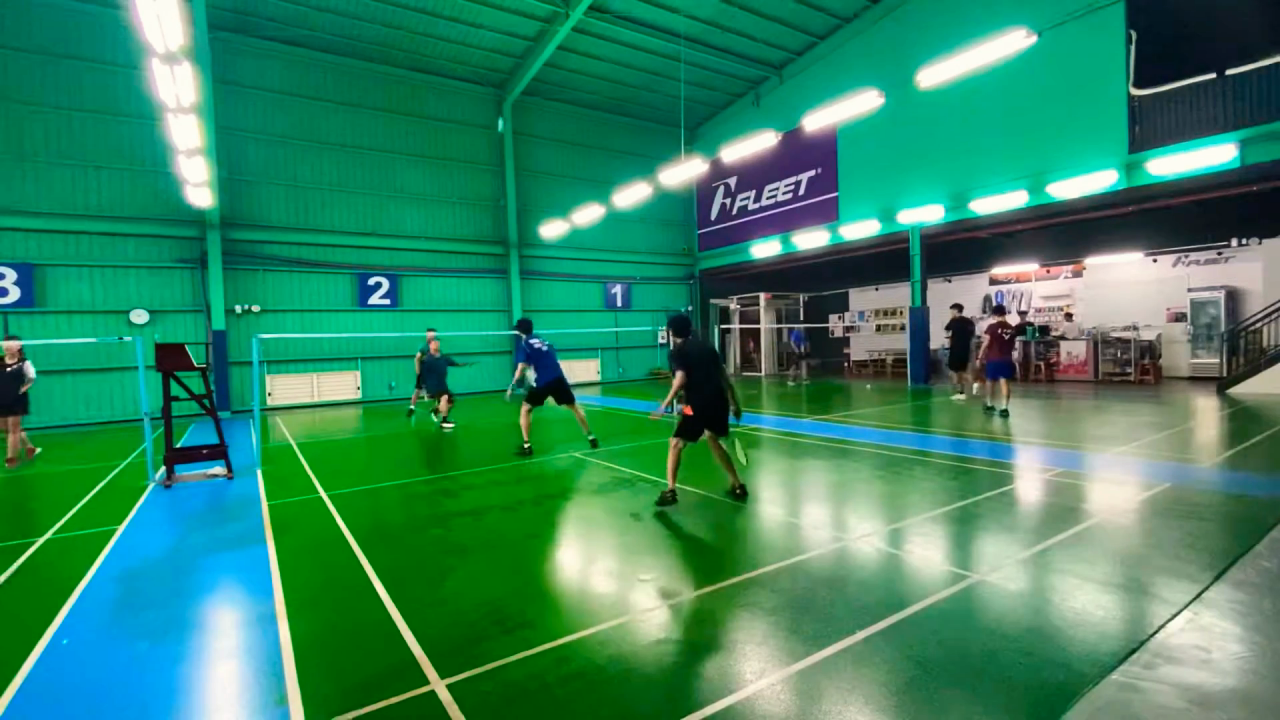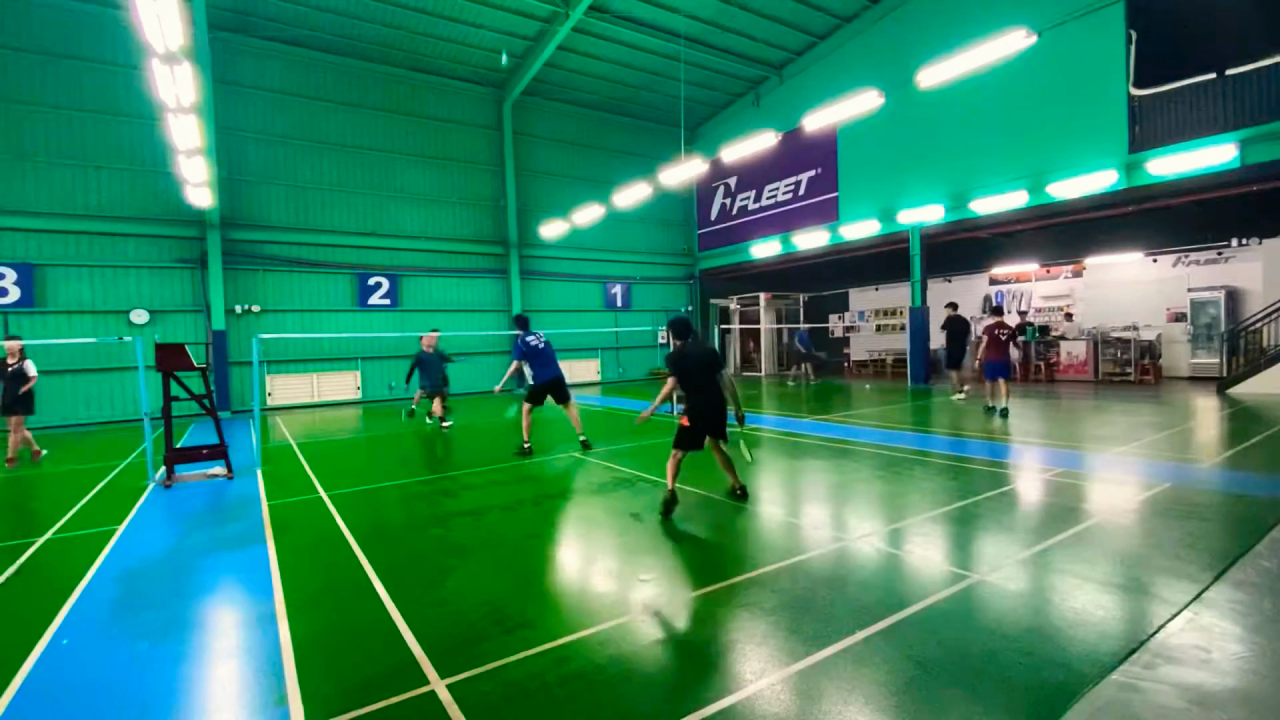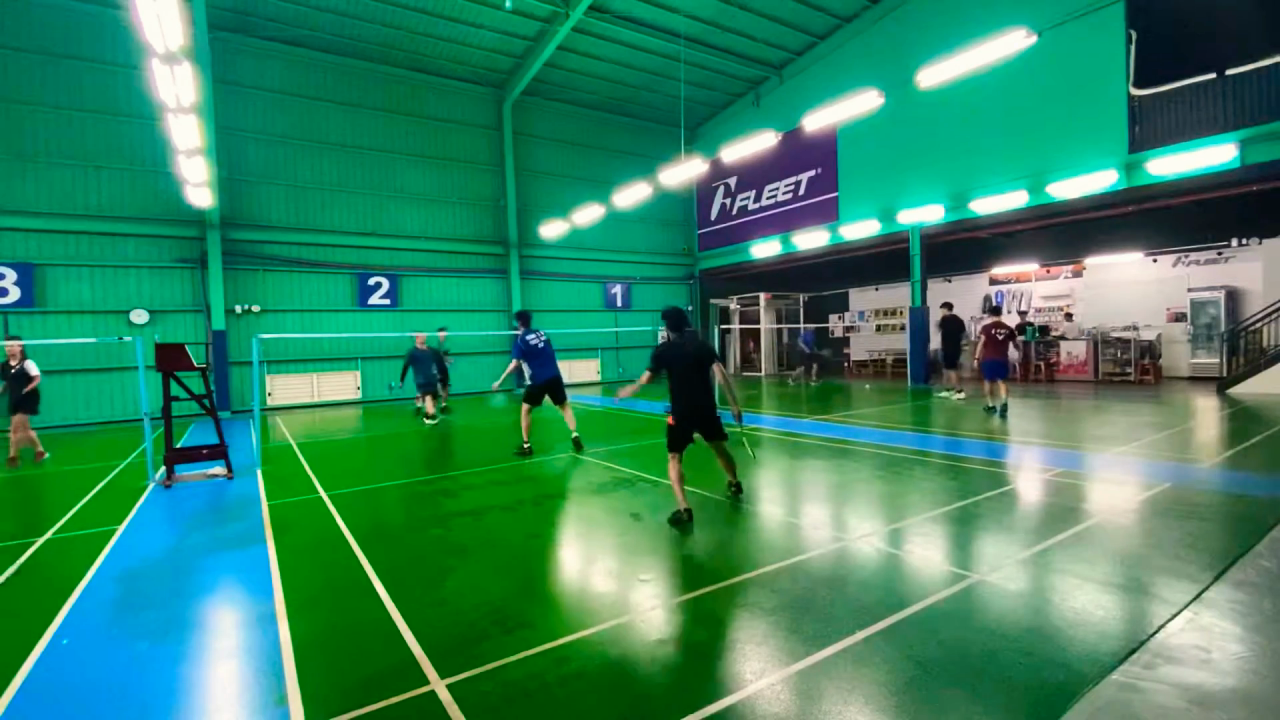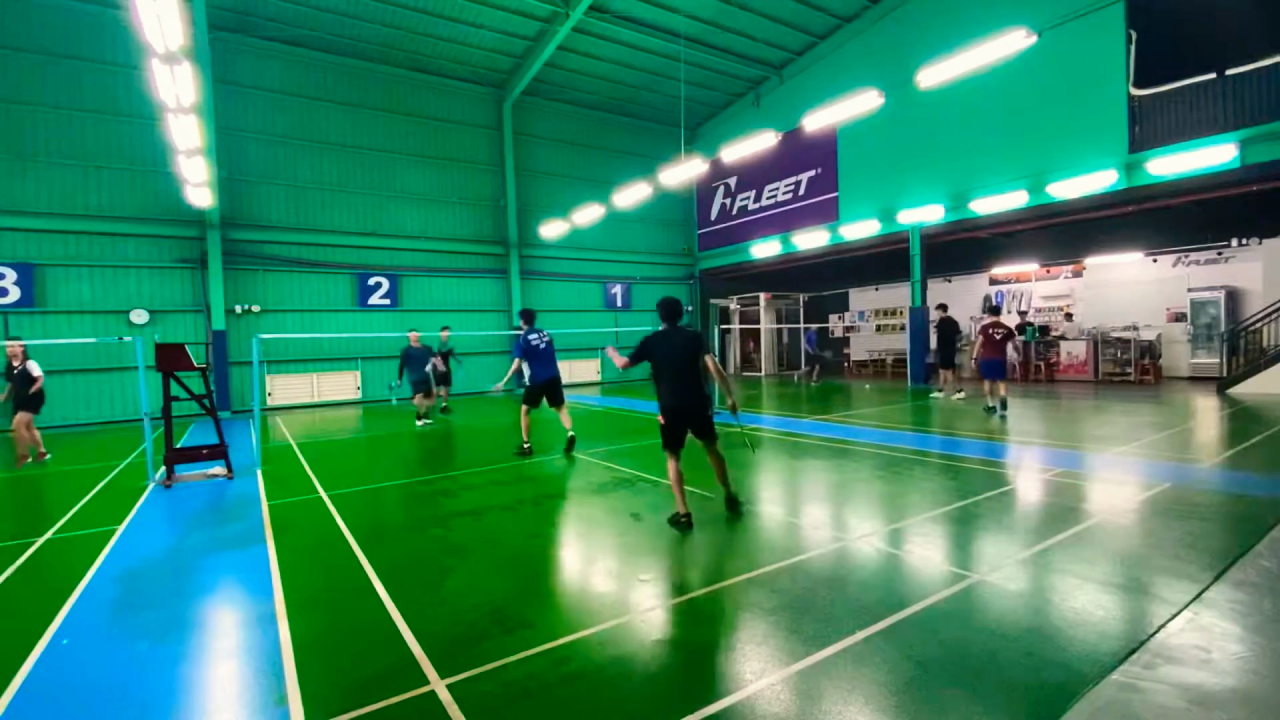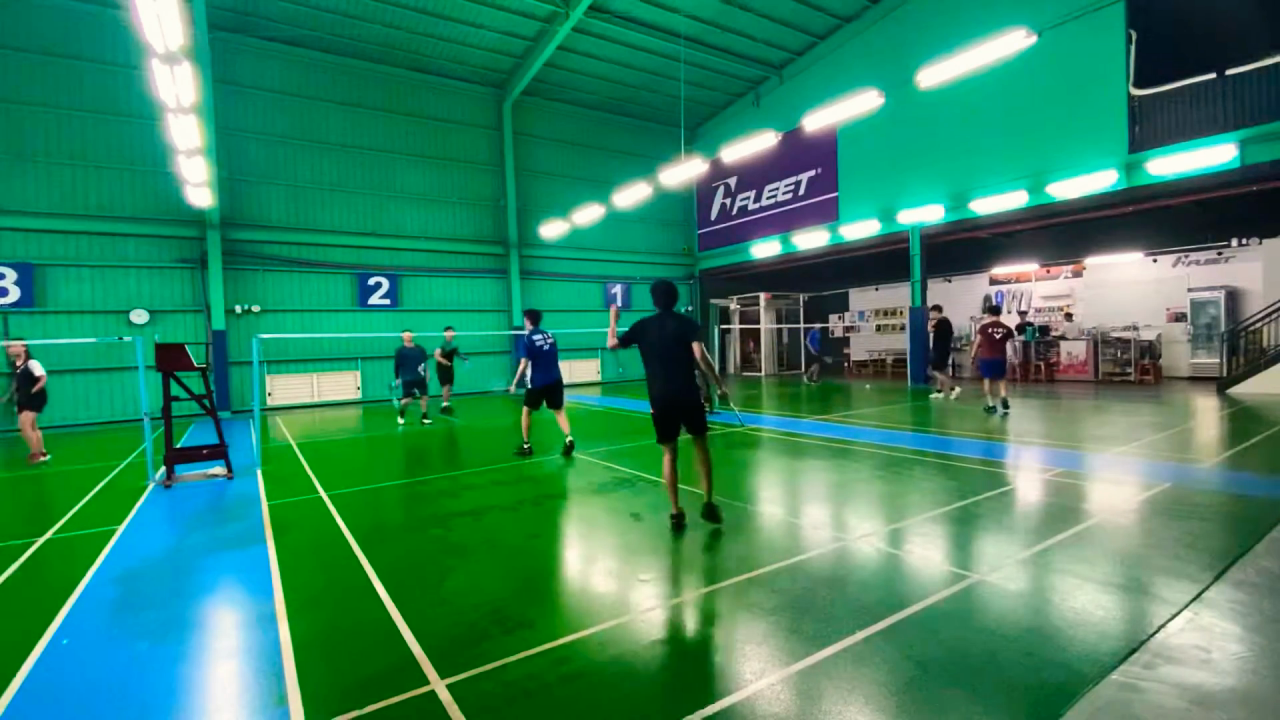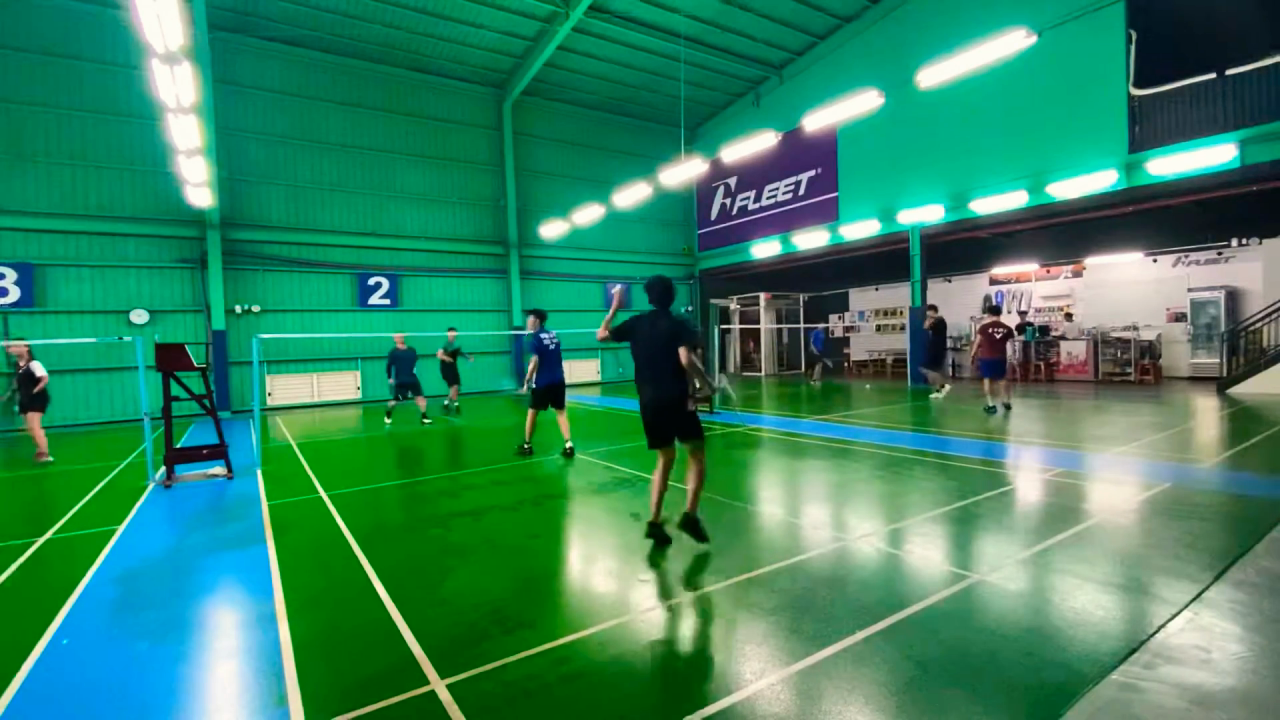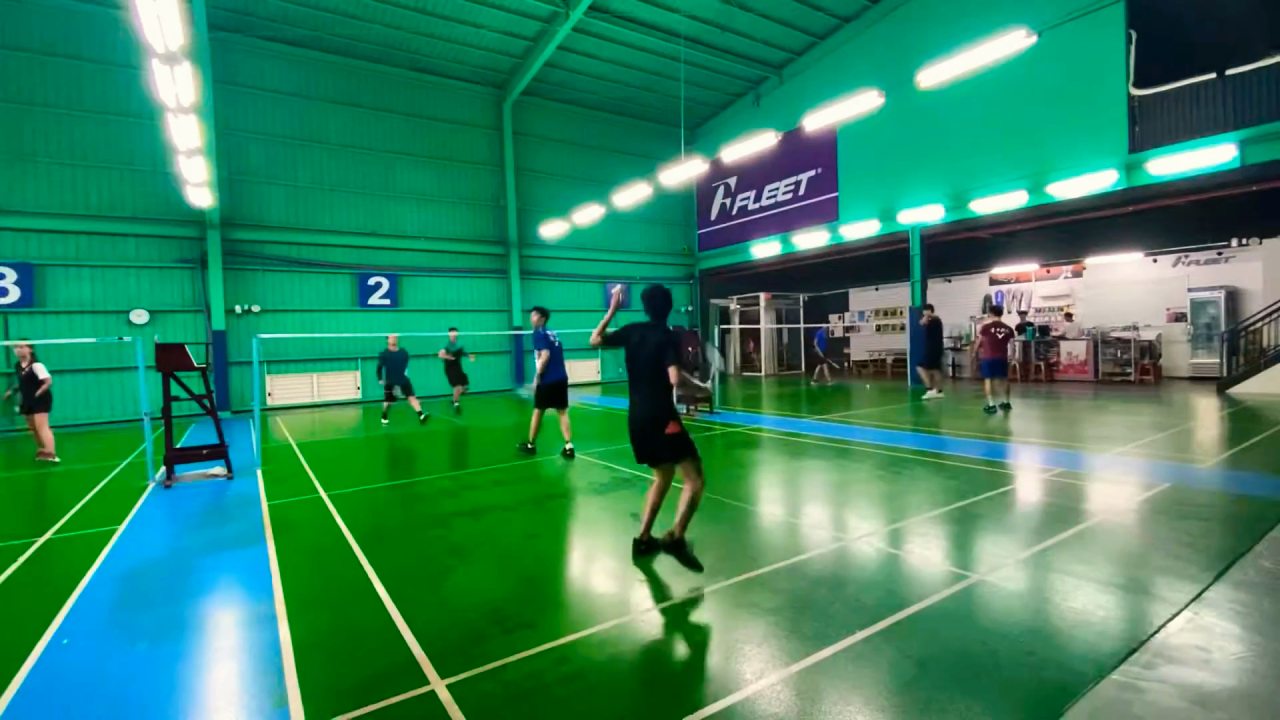
dt=0.1s
person 1, frame 1
left shoulder: (678, 351)
right shoulder: (706, 347)
left elbow: (681, 379)
right elbow: (724, 377)
left wrist: (665, 405)
right wrist: (734, 403)
left hip: (698, 403)
right hip: (720, 401)
left knee: (676, 445)
right knee: (713, 440)
left ankle: (670, 490)
right ankle: (737, 486)
person 1, frame 2
left shoulder: (676, 356)
right shoulder: (709, 351)
left elbow: (671, 385)
right elbow: (727, 381)
left wrist: (651, 409)
right wrist: (738, 408)
left hip: (695, 412)
right hip: (718, 409)
left knee: (677, 456)
right knee: (715, 446)
left ankle: (670, 492)
right ankle: (738, 487)
person 1, frame 3
left shoulder: (663, 349)
right shoulder: (702, 344)
left elbow: (647, 379)
right elbow: (720, 373)
left wrist: (629, 391)
right wrist: (734, 404)
left hip: (681, 410)
right hip: (706, 407)
left knee: (674, 459)
right knee: (718, 446)
left ankle: (683, 508)
right ankle: (734, 483)
person 1, frame 4
left shoulder: (652, 341)
right shoulder: (694, 337)
left elbow: (623, 364)
right elbow: (712, 366)
left wrist: (612, 354)
right wrist: (729, 396)
left hip: (670, 407)
right hip: (697, 403)
left knee: (673, 460)
right knee: (712, 449)
left ankle: (683, 513)
right ankle: (729, 495)
person 1, frame 5
left shoulder: (643, 326)
right shoulder: (687, 323)
left elbow: (612, 344)
right elbow: (699, 354)
left wrist: (613, 319)
right wrist: (719, 385)
left hip: (660, 397)
right hip: (687, 394)
left knee: (669, 453)
right knee: (701, 446)
left ankle: (677, 512)
right ankle: (708, 503)
person 1, frame 6
left shoulder: (637, 322)
right shoulder: (678, 324)
left elbow: (602, 335)
right elbow: (686, 360)
left wrist: (615, 306)
right wrist: (705, 382)
left hip: (648, 402)
right hip: (675, 399)
left knee: (665, 459)
right knee: (697, 457)
left ankle: (655, 521)
right ankle: (690, 515)
person 1, frame 7
left shoulder: (631, 332)
right shoulder: (668, 338)
left elbow: (595, 339)
right elbow: (675, 379)
left wrist: (612, 310)
left hip: (636, 419)
right hip: (662, 417)
left knee: (663, 476)
right knee: (694, 479)
left ankle: (644, 538)
right ankle: (676, 536)
